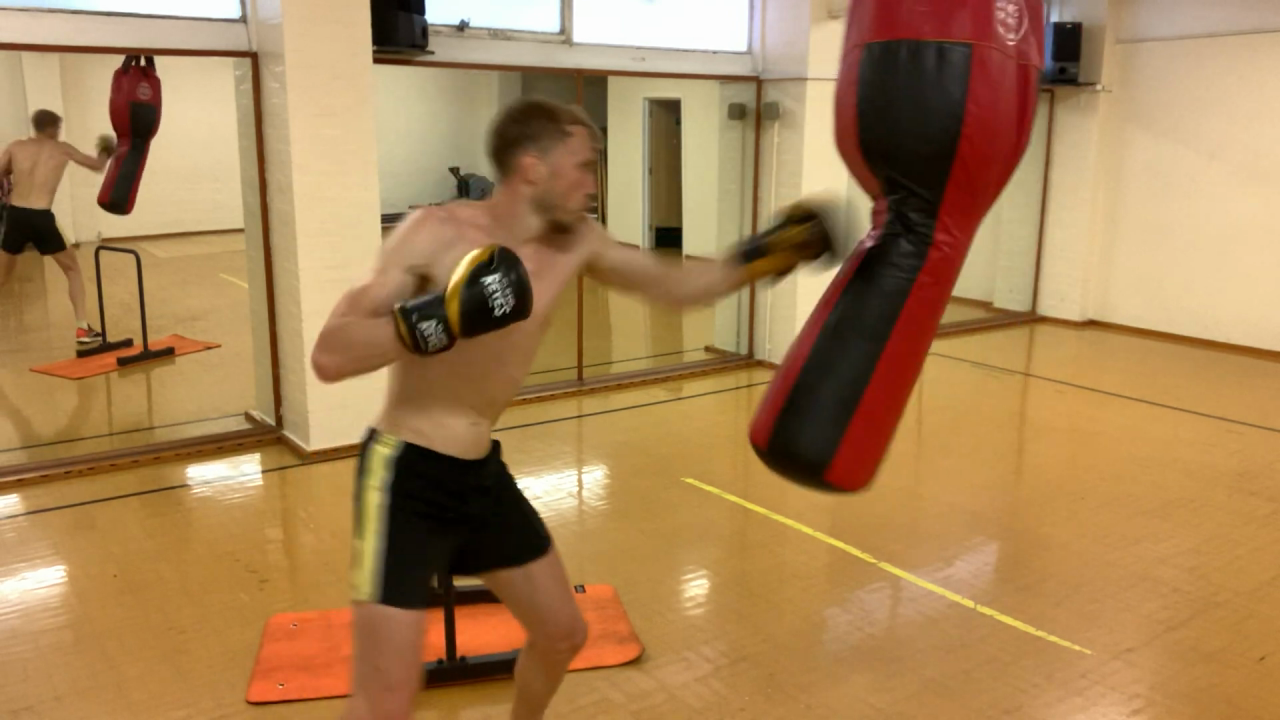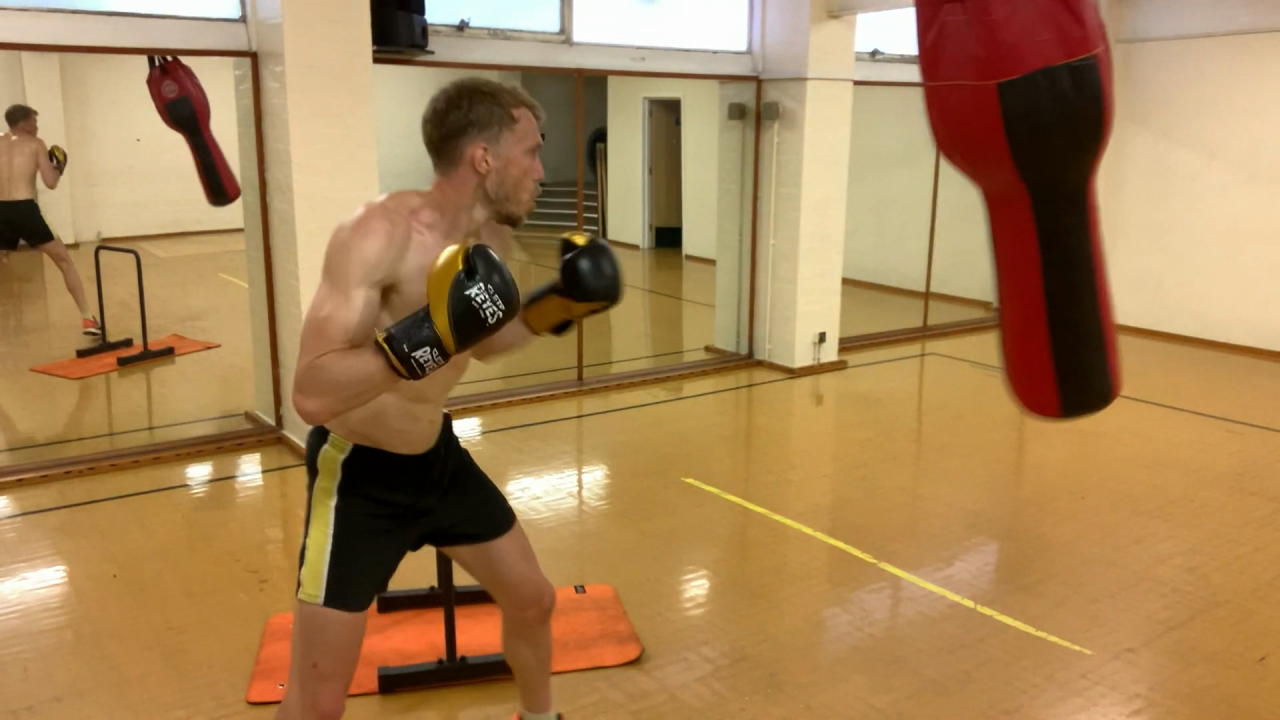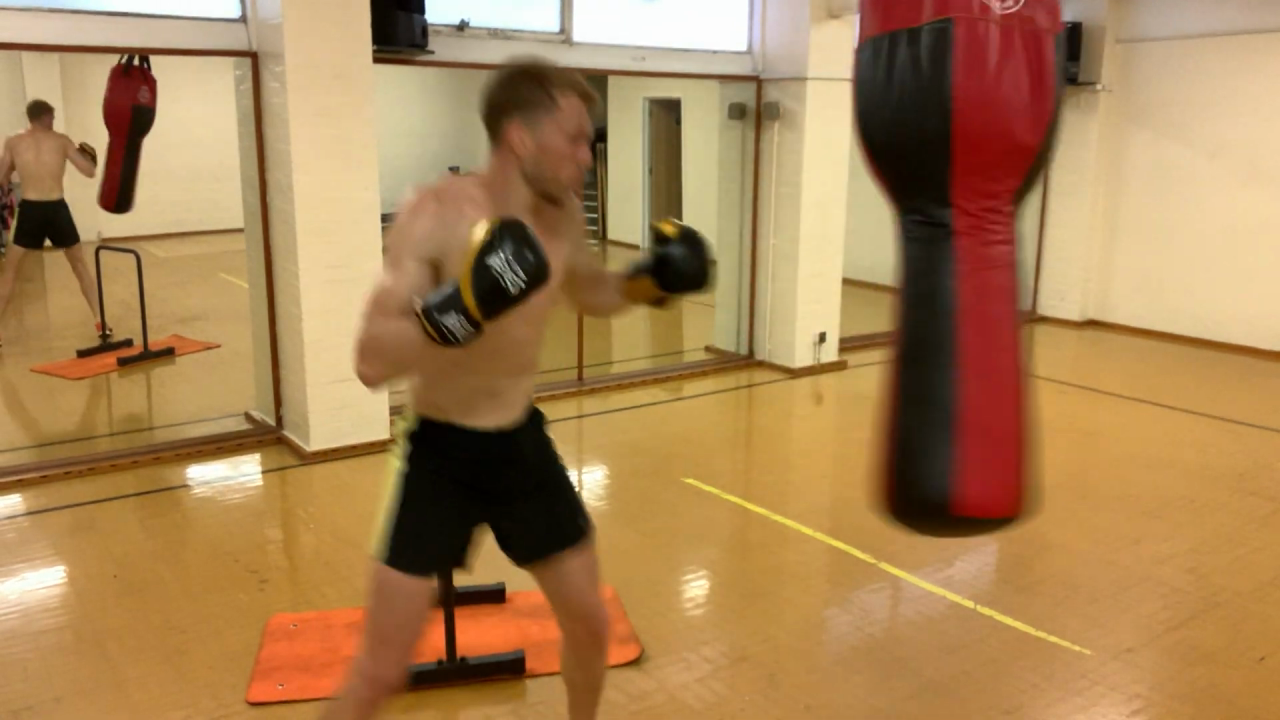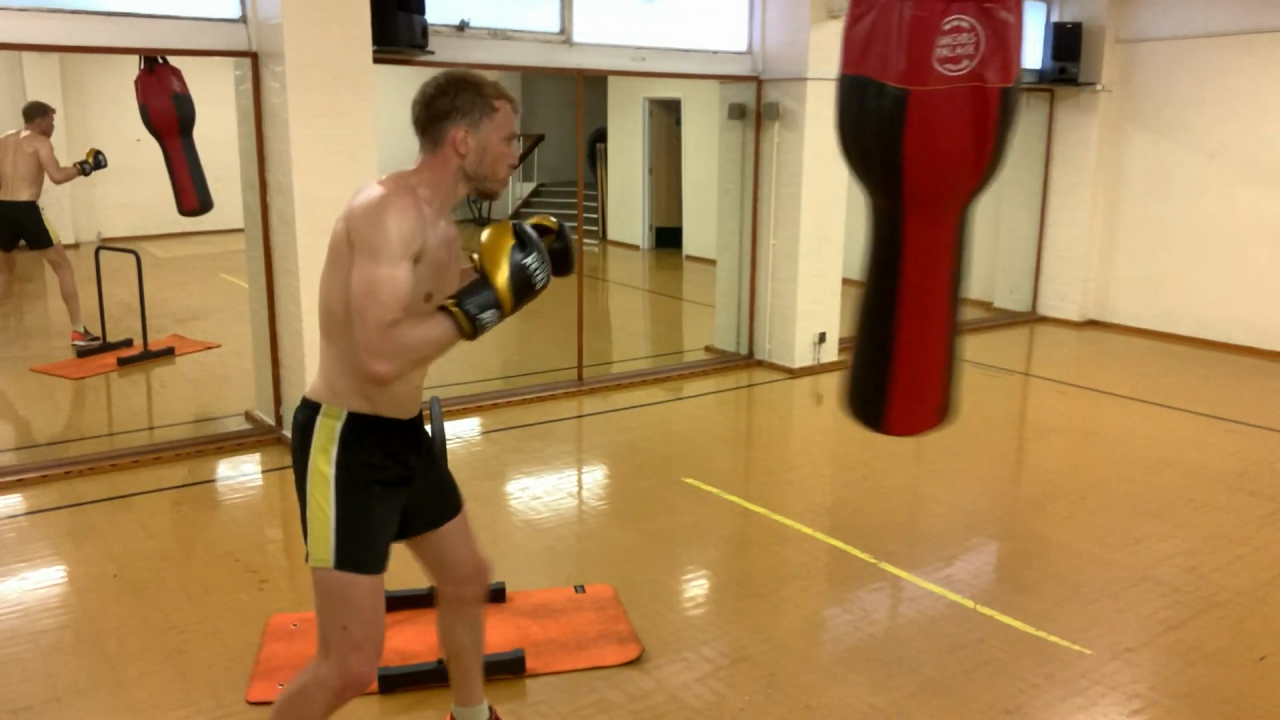
dt=1s
person 1, frame 1
left shoulder: (572, 240)
right shoulder: (431, 233)
left elbow: (676, 285)
right elbow: (329, 358)
left wrist: (770, 252)
right wrist: (440, 316)
left hip: (480, 474)
right hip: (405, 477)
left knee: (562, 631)
person 1, frame 2
left shoulder: (490, 233)
right shoulder: (375, 234)
right elbow: (313, 396)
left wrist: (560, 304)
right wrist: (428, 331)
left hip: (438, 457)
right hip: (358, 476)
left knee: (532, 599)
person 1, frame 3
left shoulder: (560, 213)
right shoulder: (432, 215)
left elbow: (594, 295)
right elbow: (372, 363)
left wrist: (653, 276)
right wrist: (463, 305)
left hip: (523, 446)
right hip: (437, 453)
left knee: (589, 626)
person 1, frame 4
left shoulder: (435, 213)
right shoulder: (390, 209)
right elbow: (378, 358)
left wrist: (504, 277)
right wrist: (488, 298)
left hip: (404, 434)
right hip: (346, 443)
left knee: (468, 581)
right knee: (350, 667)
person 2, frame 1
right shoulder: (62, 149)
right elbow: (98, 166)
right wrist: (106, 151)
right hip: (42, 218)
right knee: (73, 270)
right ankle: (83, 329)
person 2, frame 2
right shoulder: (35, 143)
right elbow: (51, 183)
right wrist: (59, 166)
right hip: (26, 210)
right knee: (66, 263)
right ankle: (88, 319)
person 2, frame 3
right shoulder: (62, 140)
right elbow: (90, 171)
right wrist: (89, 157)
left hip: (29, 209)
right hip: (57, 209)
right knee: (80, 267)
right ankle: (100, 322)
person 2, frame 4
right shoulder: (40, 142)
right elbow: (57, 176)
right wrist: (86, 166)
right hip: (26, 210)
right knee: (64, 268)
right ankle: (78, 331)
